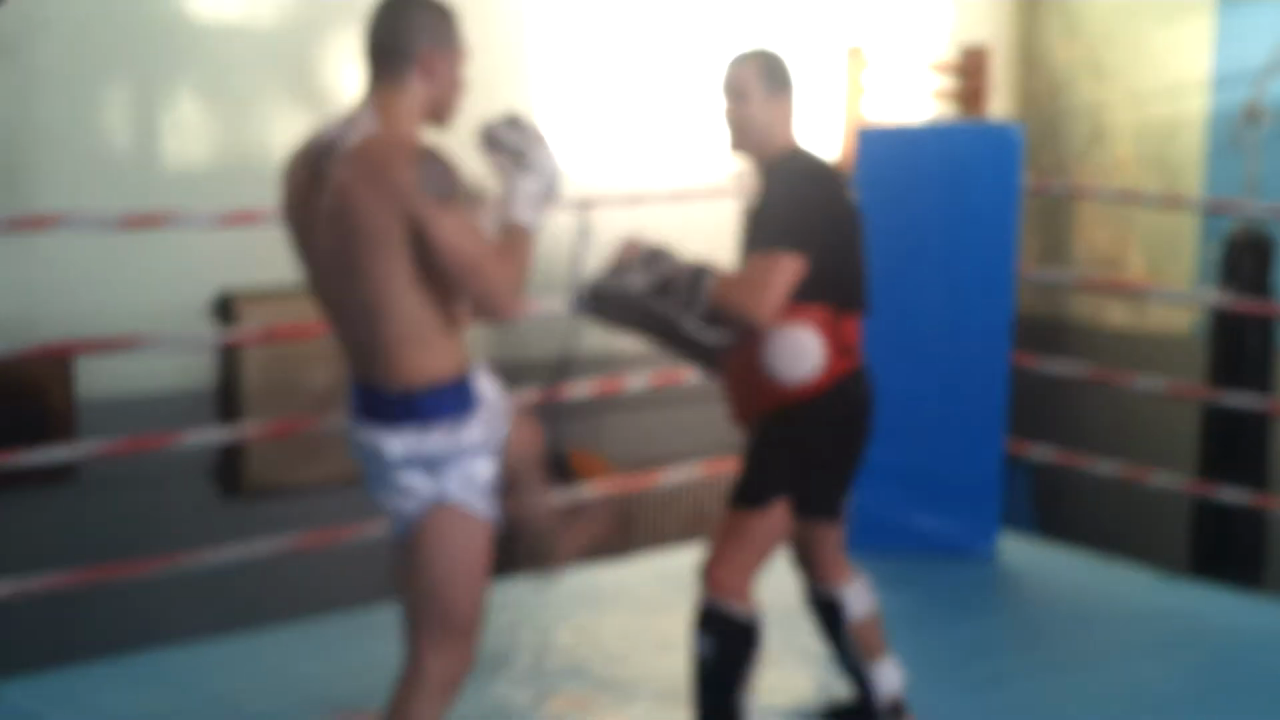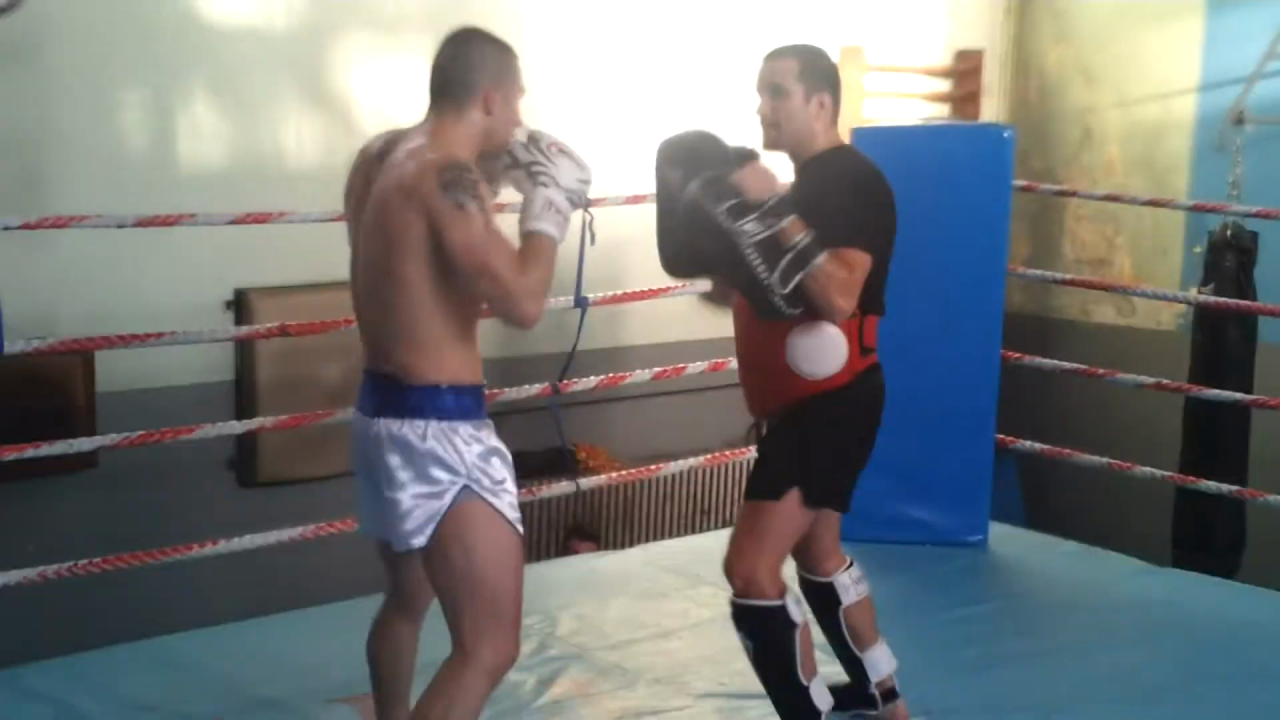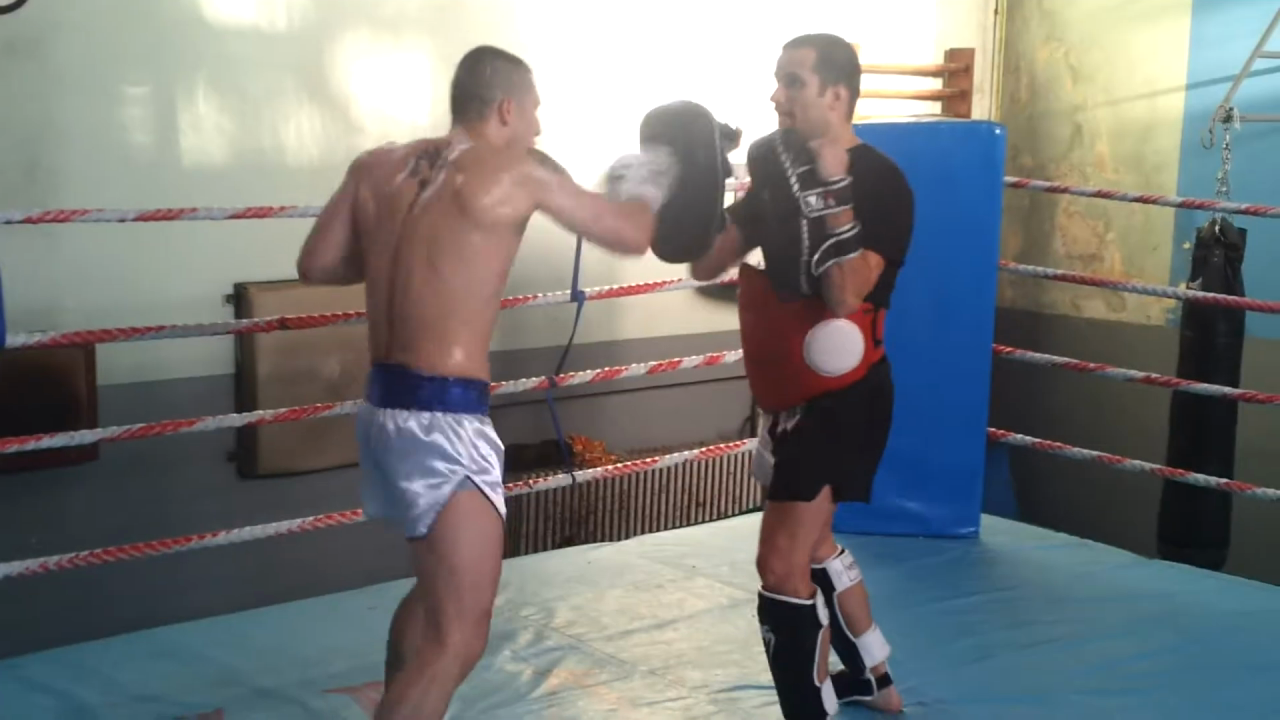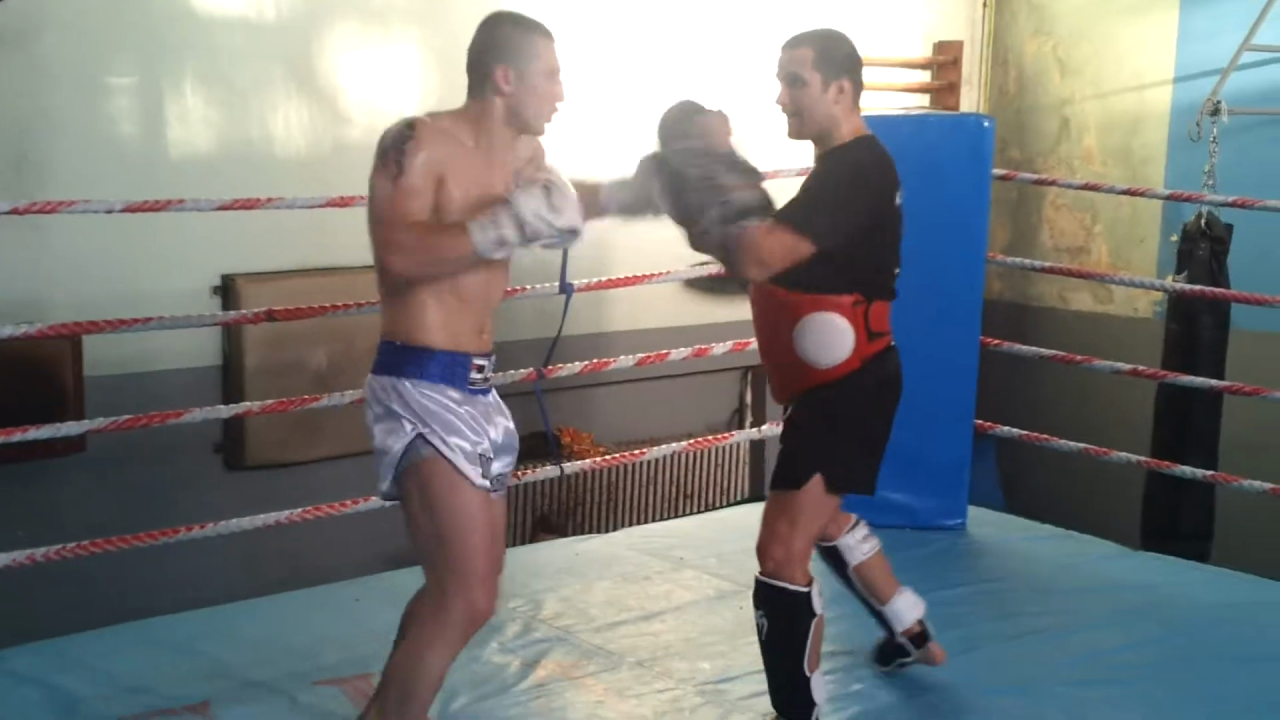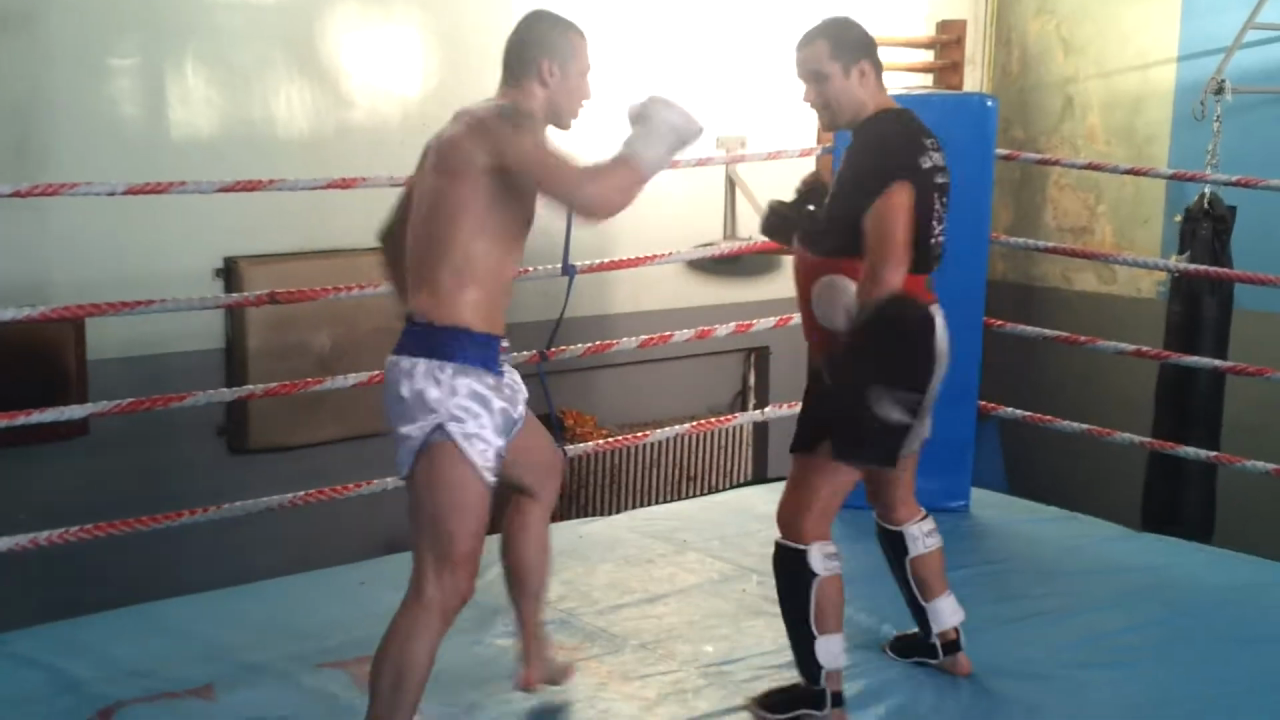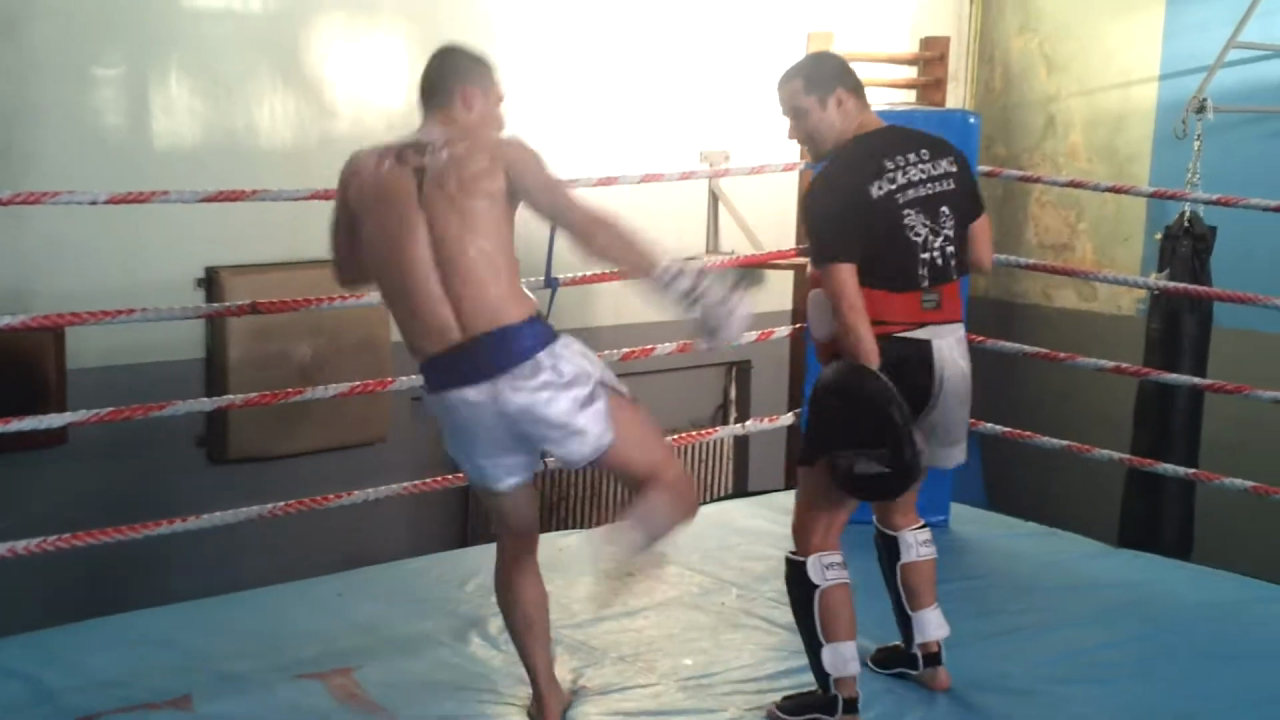
dt=0.2s
person 1, frame 1
left shoulder: (311, 160)
right shoulder: (408, 165)
right elbow: (500, 297)
right wrist: (526, 191)
right hip: (425, 427)
left knee: (524, 444)
right knee: (443, 653)
left ankle: (544, 539)
person 1, frame 2
left shoulder: (377, 157)
right shoulder: (445, 176)
right elbow: (522, 303)
left wrist: (489, 176)
right wrist: (550, 200)
left hip: (383, 414)
right hip: (437, 428)
left knee: (409, 600)
right knee: (489, 647)
person 1, frame 3
left shoulder: (378, 166)
right shoulder: (516, 168)
left elbow: (315, 265)
right elbow: (631, 236)
right wrist: (639, 181)
left hip: (386, 407)
right hip: (441, 419)
left knee: (440, 592)
right knee: (457, 634)
person 1, frame 4
left shoulder: (519, 153)
right shoulder: (415, 140)
left elbow: (553, 201)
right elbow: (398, 258)
right wrist: (509, 226)
left hip: (469, 387)
right hip: (424, 389)
left knee: (454, 585)
right knee: (468, 600)
person 1, frame 5
left shoulder: (472, 131)
right shoulder: (498, 126)
left elbow: (395, 237)
right elbow: (592, 198)
right wrist: (656, 139)
left hip: (476, 368)
right hip: (450, 374)
left knee: (541, 479)
right knee: (443, 587)
left ankle: (534, 655)
person 1, frame 6
left shoulder: (361, 170)
right shoulder: (493, 153)
left elbow: (349, 272)
right elbow: (589, 228)
right wrist: (683, 280)
left hip: (456, 392)
right hip: (531, 363)
left knee: (517, 544)
right knee: (674, 485)
right ankle: (631, 539)
person 2, frame 1
left shoulder: (800, 184)
right shoulder: (791, 184)
left elbow: (757, 303)
left wrist: (661, 271)
left hip: (813, 407)
right hip: (803, 405)
left knee: (726, 577)
right knee: (824, 559)
person 2, frame 2
left shoulder: (852, 181)
right shoulder: (804, 184)
left elbow: (836, 298)
right elbow: (749, 286)
left wrist: (771, 214)
right wrist: (707, 200)
left hip: (830, 403)
right hip: (808, 401)
left knee: (751, 571)
right knee: (817, 552)
person 2, frame 3
left shoulder: (879, 182)
right shoulder: (789, 167)
left elbow: (842, 296)
right elbow: (706, 263)
left wrist: (829, 191)
left hip: (841, 399)
right hip: (797, 397)
left knee: (782, 566)
right knee: (813, 544)
person 2, frame 4
left shoulder: (857, 173)
right shoulder: (836, 164)
left elbow: (758, 261)
right elbow: (761, 249)
left wrist: (720, 164)
left hip: (847, 388)
right hip: (828, 382)
left knee: (781, 553)
right knee: (826, 519)
right ankle: (913, 634)
person 2, frame 5
left shoulder: (883, 142)
right shoulder: (894, 138)
left elbow: (892, 234)
right wrist: (807, 222)
left hip: (879, 348)
right hip: (900, 341)
left knee: (801, 519)
right knee: (896, 497)
right ankle: (944, 639)
person 2, frame 6
left shoulder: (834, 183)
right shoulder: (943, 156)
left elbow: (845, 299)
right elbow: (980, 257)
left wrist: (871, 388)
left hip: (876, 365)
right hip: (945, 353)
left knee: (814, 531)
right knee: (897, 507)
right ankle: (925, 653)
